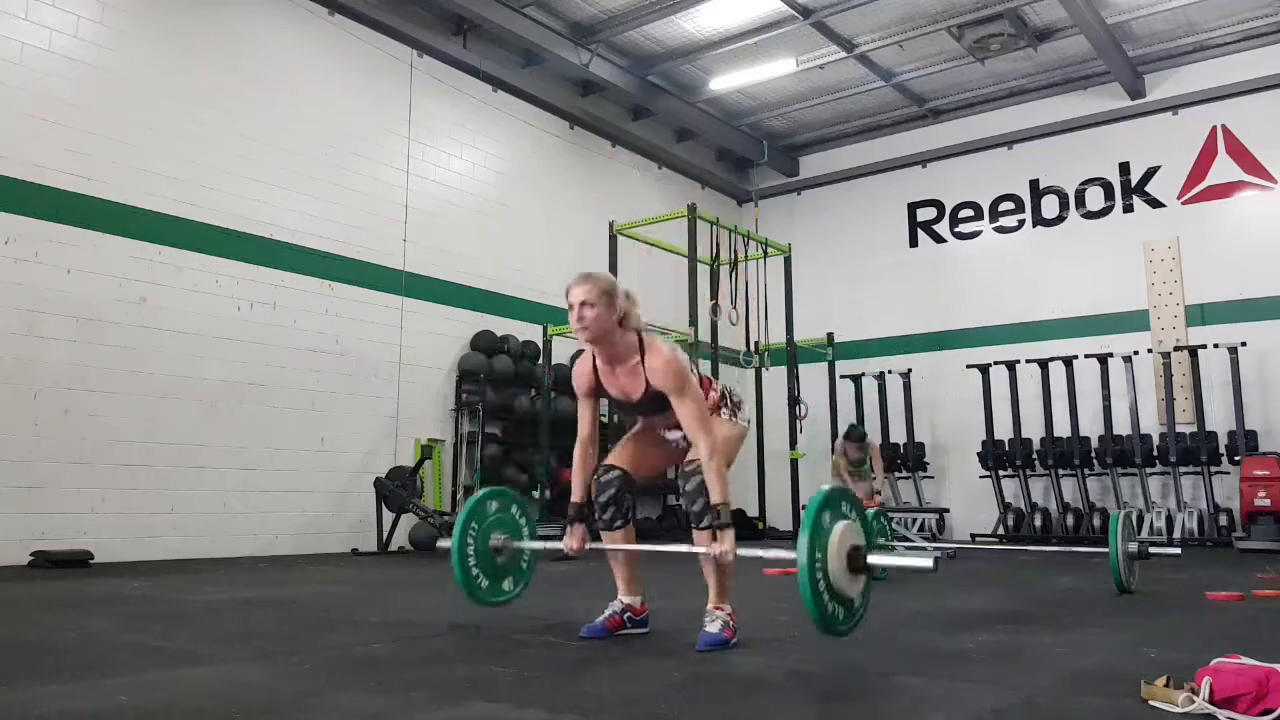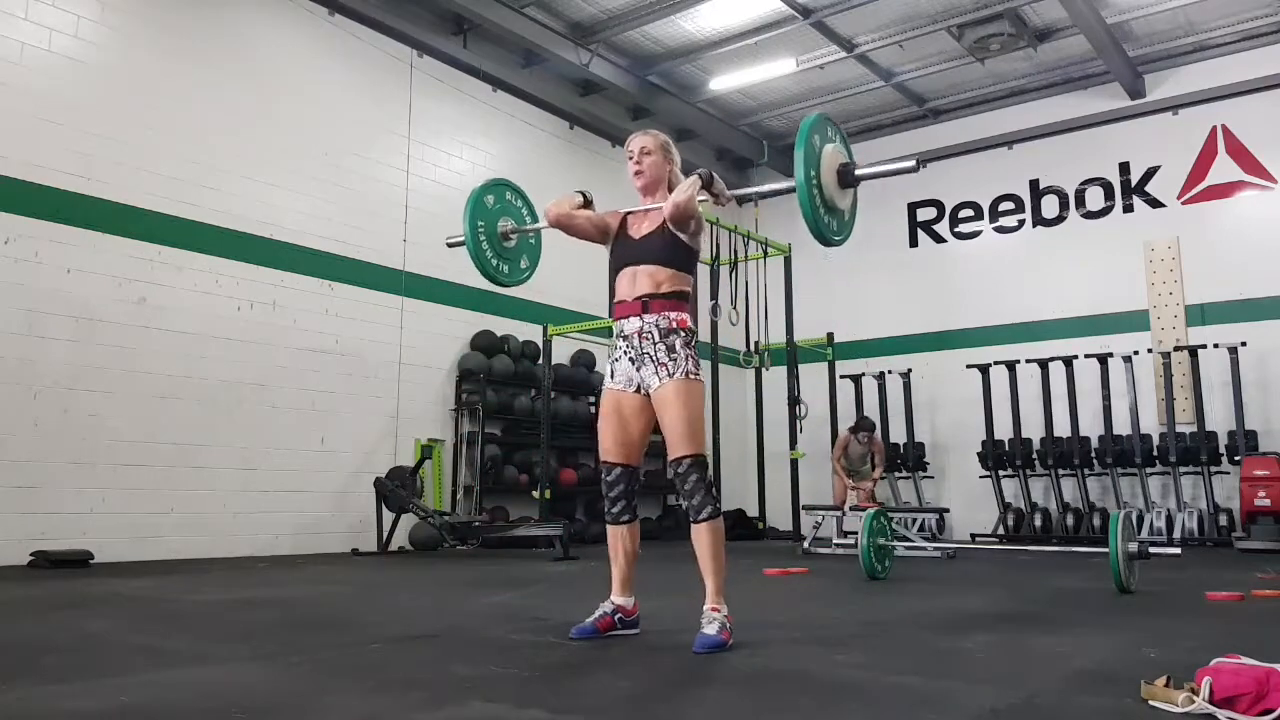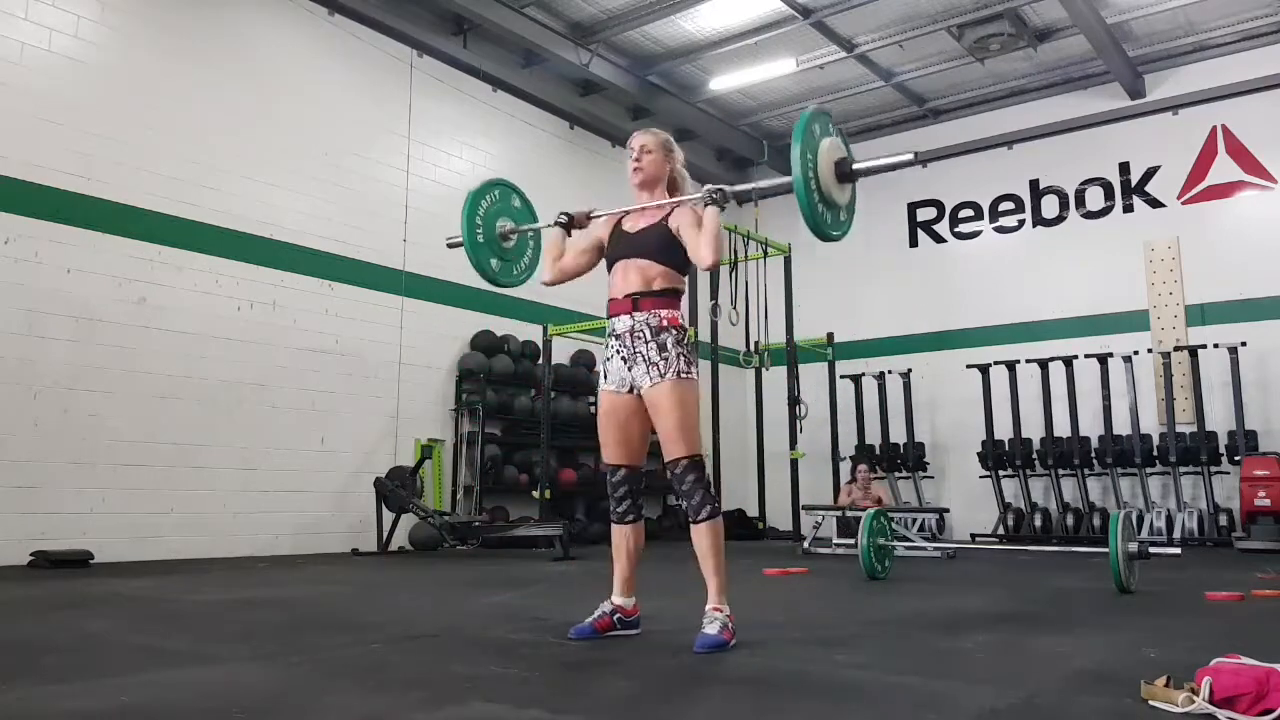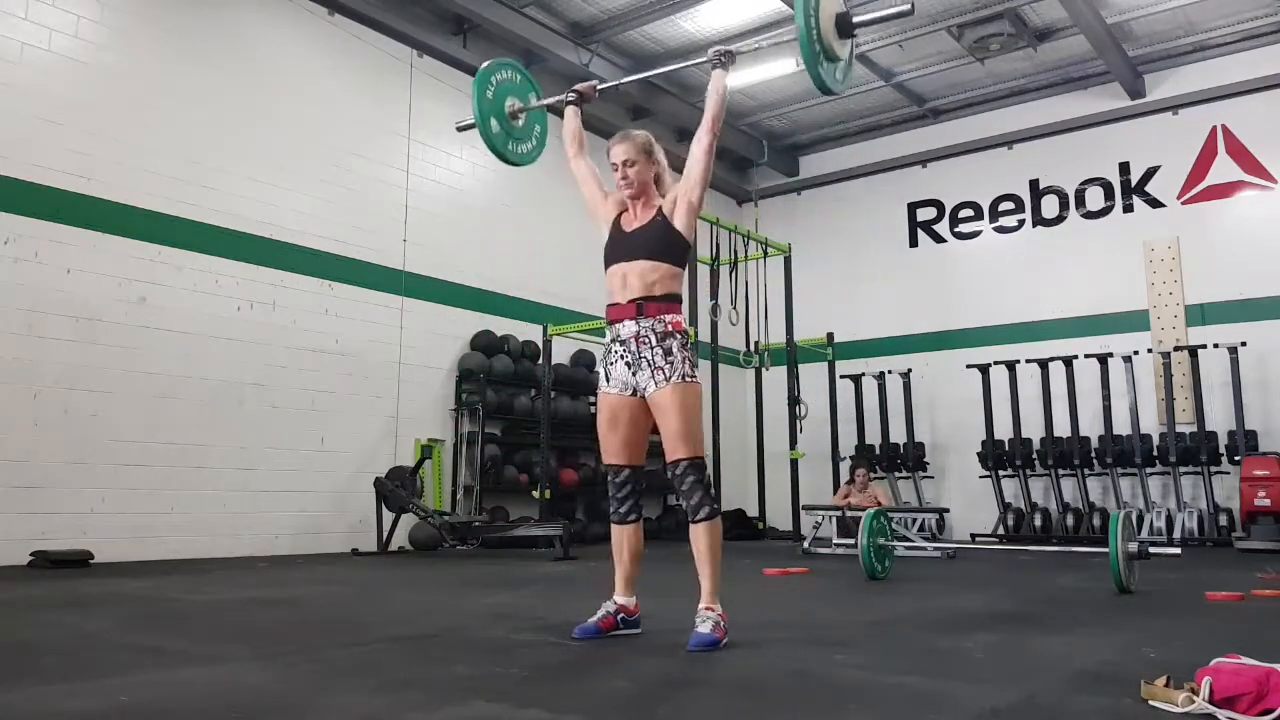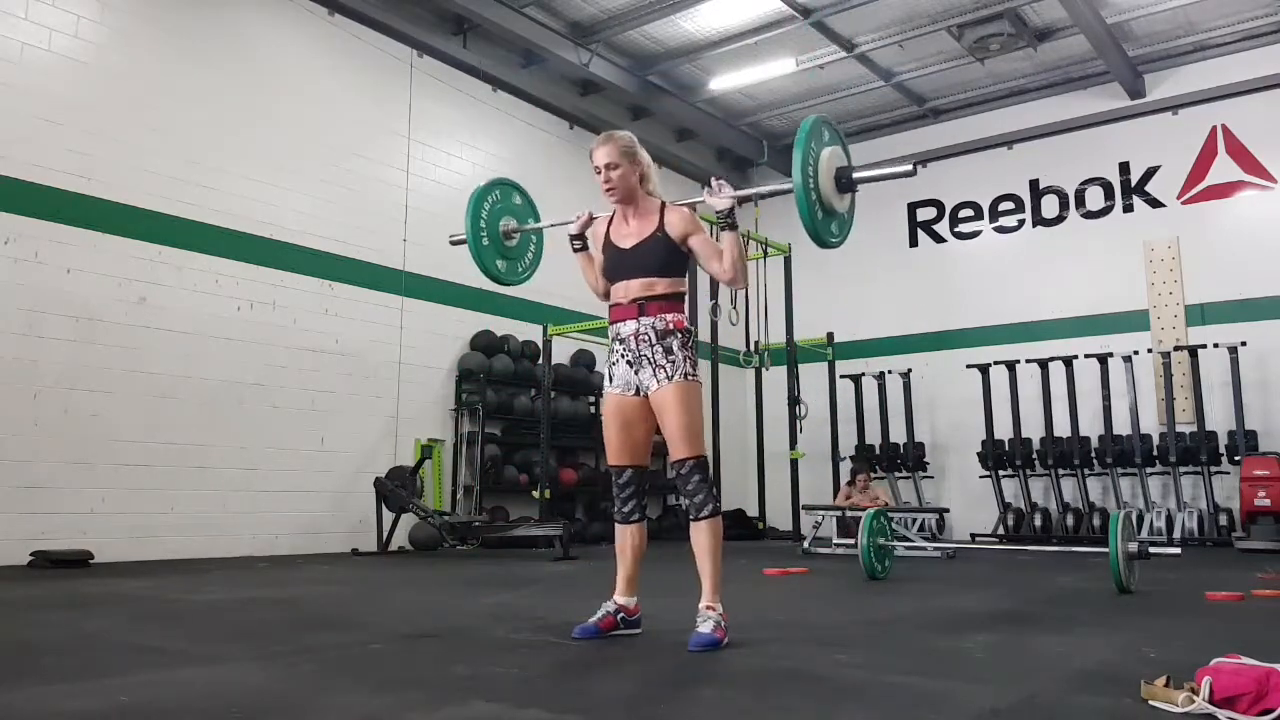
dt=1s
person 1, frame 1
left shoulder: (661, 360)
right shoulder: (586, 367)
left elbow: (703, 438)
right elbow: (585, 445)
left wrist: (723, 525)
right wrist: (577, 519)
left hip: (718, 414)
right hip: (662, 426)
left knee: (694, 484)
right knee: (610, 484)
left ankle: (720, 614)
right ankle: (629, 603)
person 1, frame 2
left shoulder: (684, 215)
right shoulder: (619, 221)
left elbow: (678, 205)
right elbow: (556, 215)
left wrist: (702, 185)
right wrist: (584, 202)
left hip: (672, 345)
right hip: (625, 351)
left knee: (689, 475)
right knee: (615, 480)
left ankle: (716, 611)
right ankle: (621, 605)
person 1, frame 3
left shoulder: (682, 215)
right shoulder: (611, 224)
left elbow: (709, 257)
right elbow: (553, 272)
left wrist: (712, 206)
right wrist: (566, 226)
left hip: (663, 342)
right hip: (617, 347)
left knee: (686, 474)
right knee: (620, 482)
left ankle: (717, 609)
right ankle: (623, 603)
person 1, frame 4
left shoulder: (679, 204)
right shoulder: (612, 212)
left elbow: (710, 129)
right elbow: (575, 155)
left wrist: (718, 73)
right wrist: (575, 104)
left hip: (666, 344)
right hip: (618, 349)
left knee: (687, 475)
right knee: (620, 482)
left ankle: (711, 609)
right ankle: (624, 603)
person 1, frame 5
left shoulder: (676, 218)
right shoulder: (605, 229)
left elbow: (732, 275)
left wrist: (726, 217)
right wrist: (578, 241)
left hip: (667, 345)
right hip: (621, 351)
left knee: (691, 474)
right knee: (625, 483)
left ankle: (711, 609)
right ankle: (624, 603)
